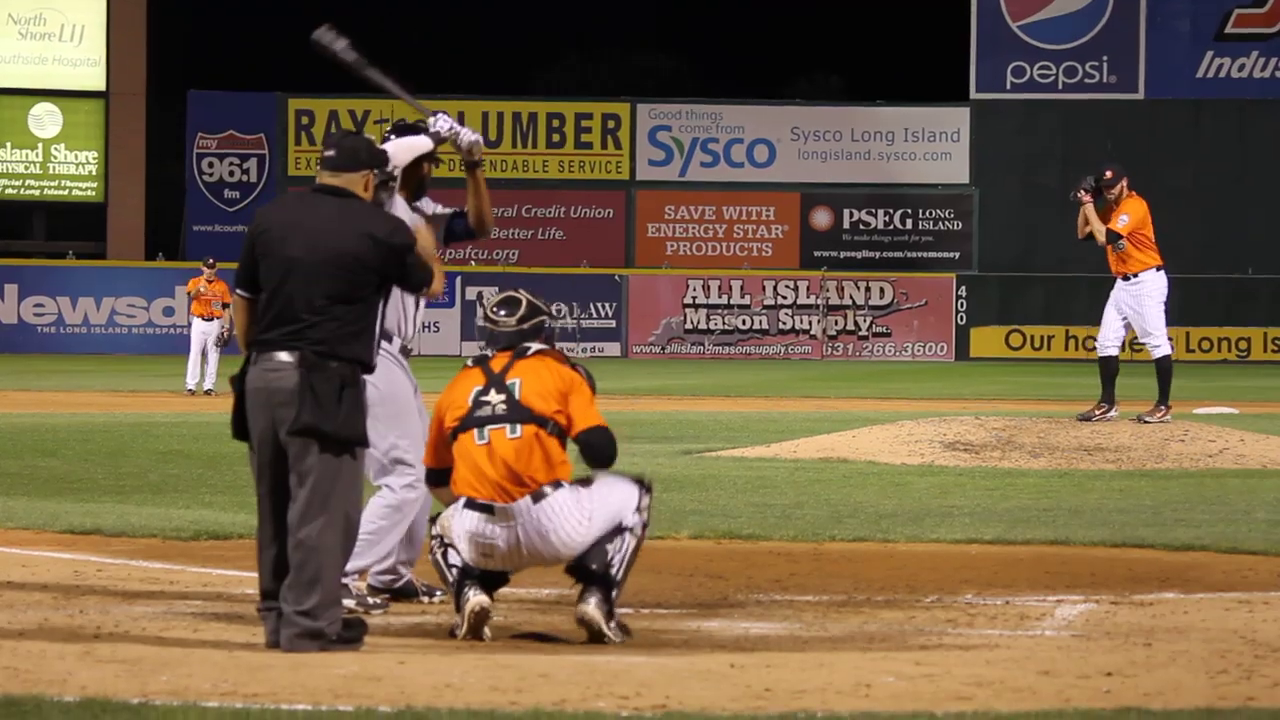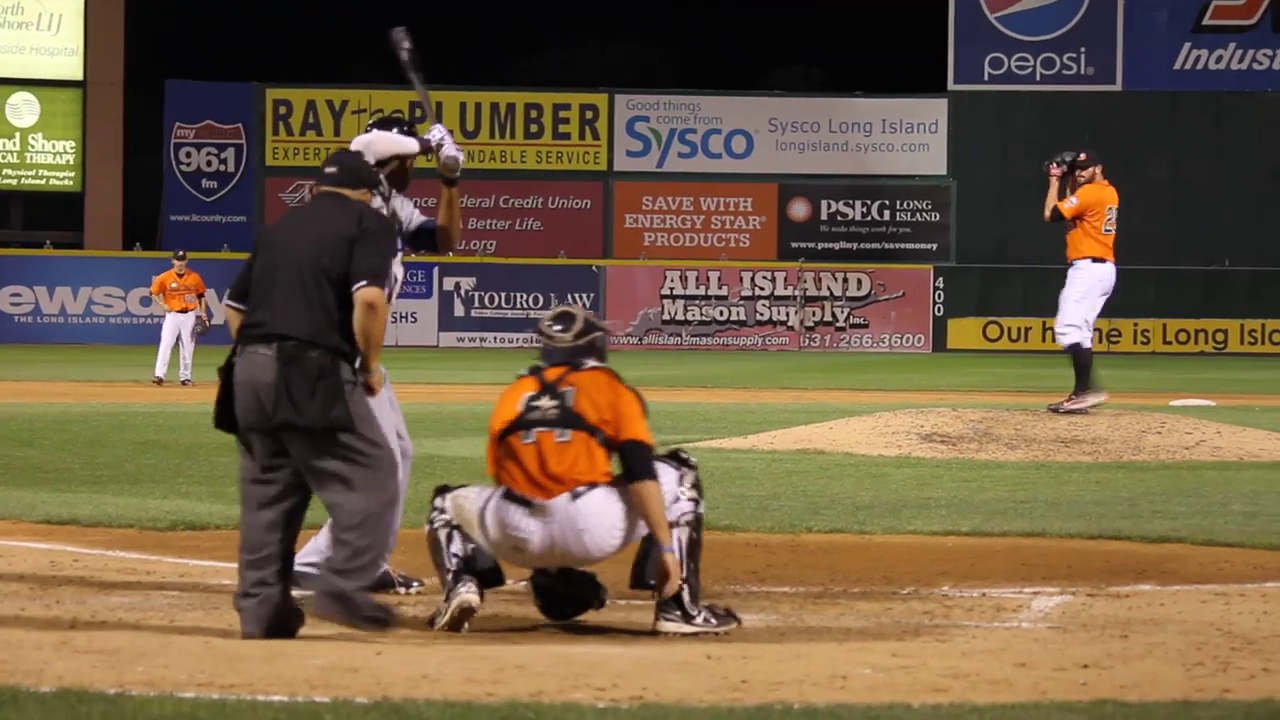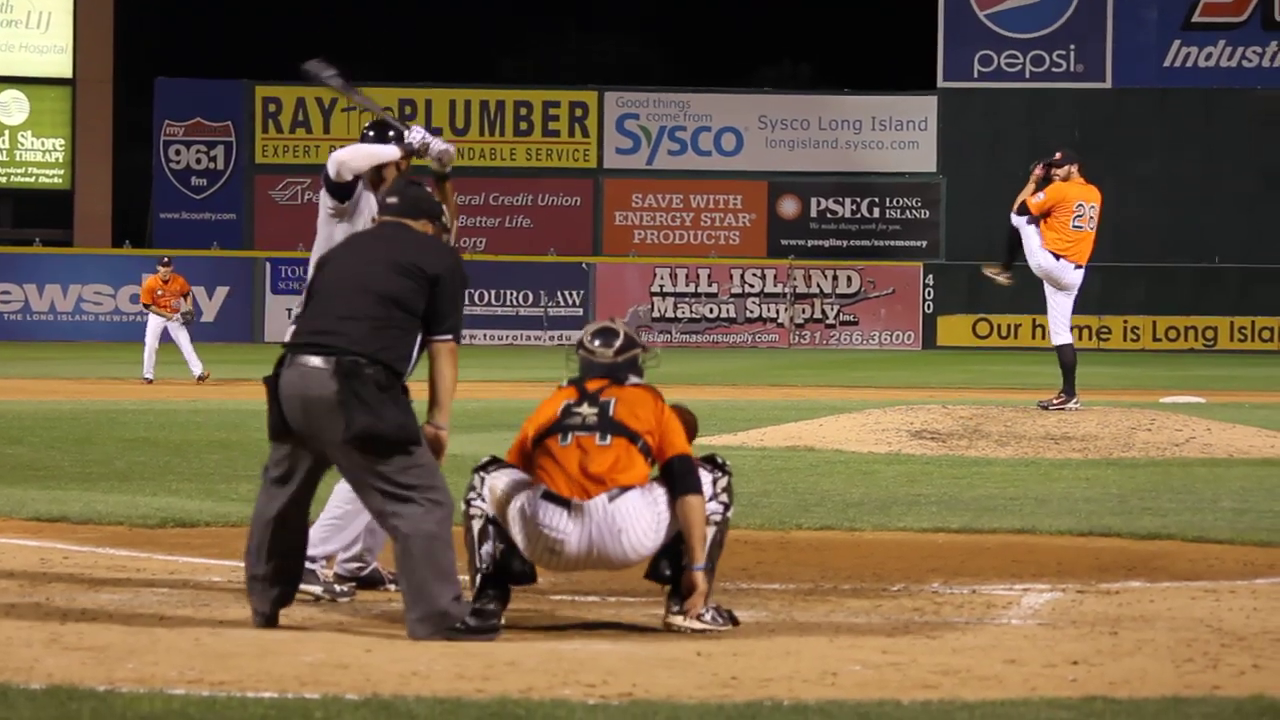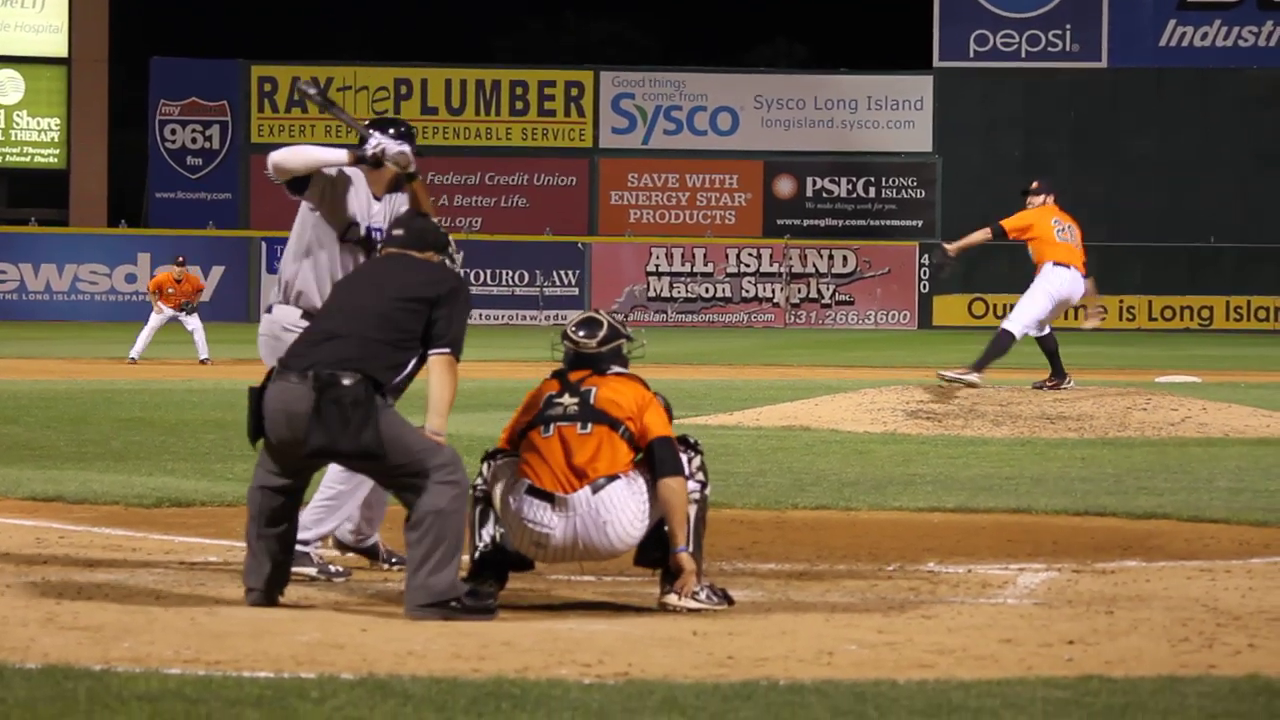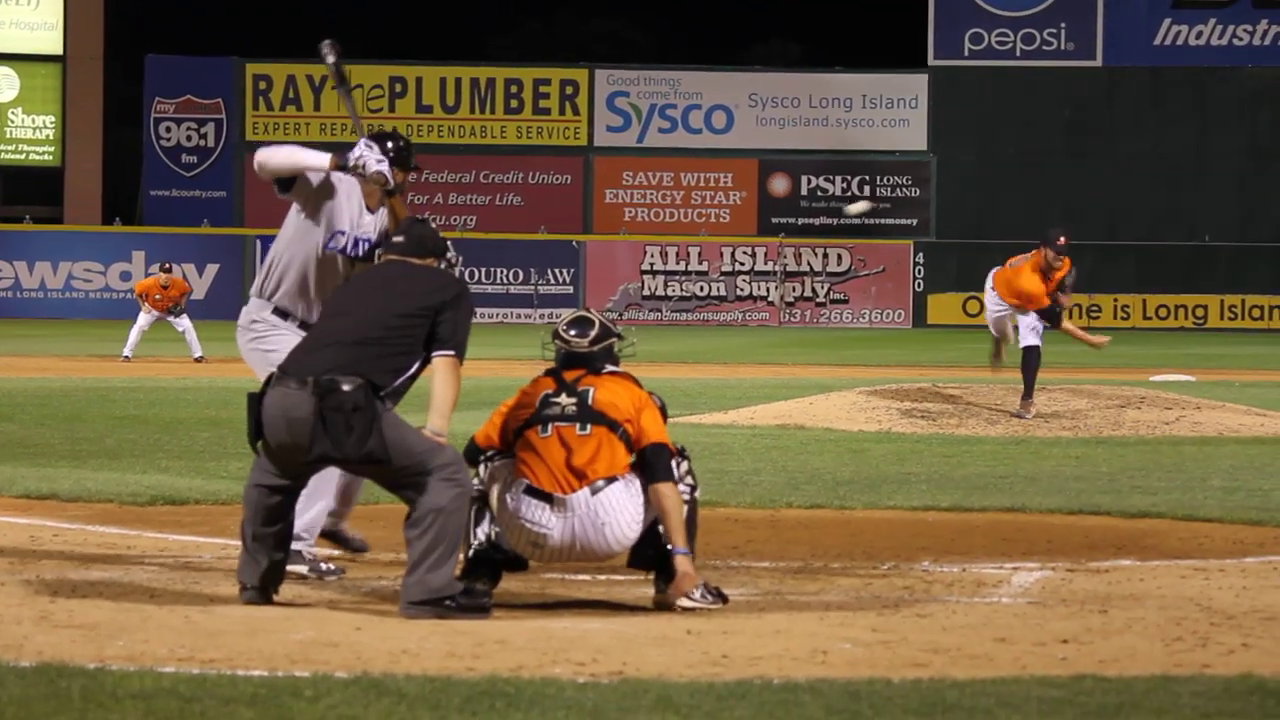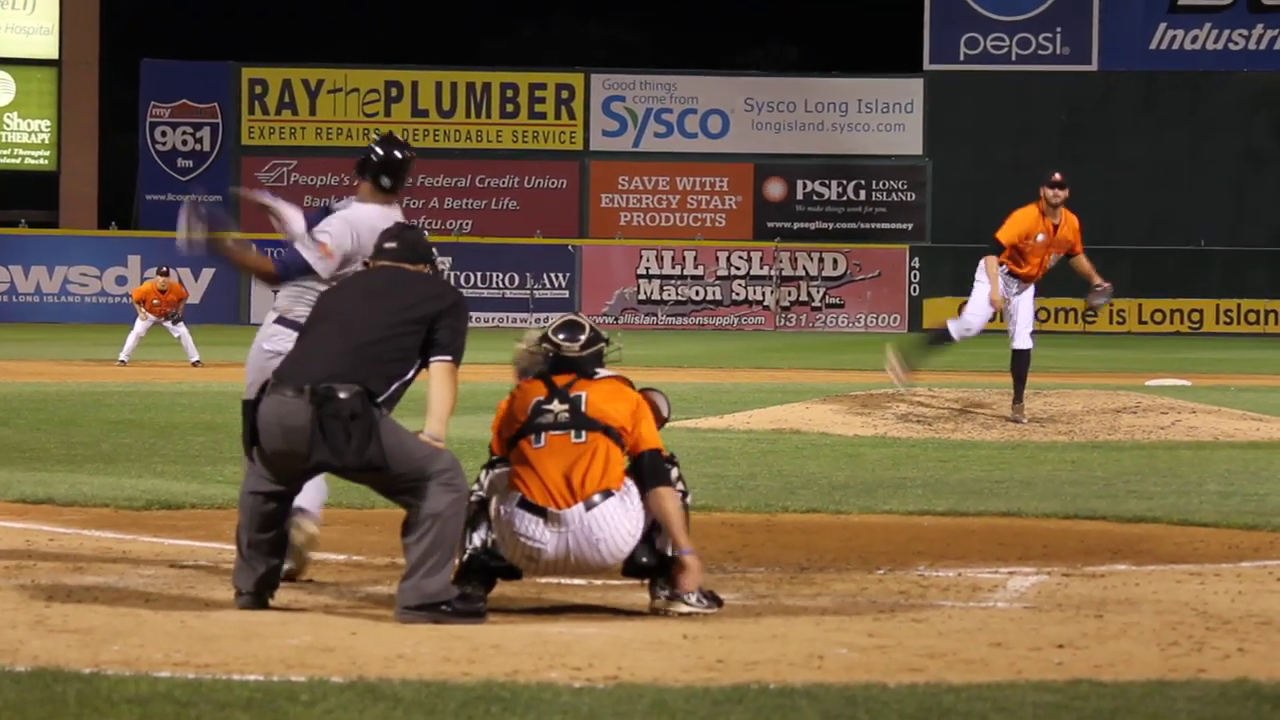
dt=0.5s
person 1, frame 1
left shoulder: (424, 215)
right shoulder: (375, 198)
left elbow: (480, 226)
right elbow: (387, 155)
left wrist: (473, 162)
right wrist: (433, 135)
left hip: (390, 356)
left knee: (422, 466)
right knee: (404, 477)
left ankle: (391, 575)
right ankle: (336, 578)
person 1, frame 2
left shoulder: (398, 207)
left elbow: (444, 240)
right elbow: (364, 146)
left wrist: (449, 179)
right wrist: (421, 143)
left knee: (396, 454)
right ankle: (308, 569)
person 1, frame 3
right shoulder: (350, 191)
left elbow: (443, 231)
right elbow: (340, 160)
left wrist: (442, 175)
right wrist: (408, 148)
left ankle: (358, 562)
right ankle: (304, 562)
person 1, frame 4
left shoulder: (396, 203)
right shoulder: (335, 181)
right elbow: (277, 161)
left wrist: (411, 174)
right wrist: (354, 155)
right hip: (294, 329)
left ankle: (358, 532)
right ankle: (299, 545)
person 1, frame 5
left shoulder: (385, 214)
right shoulder: (330, 186)
right elbow: (266, 160)
left wrist: (387, 196)
right wrist: (340, 163)
right hip: (268, 326)
left ankle: (325, 518)
right ankle: (294, 546)
person 1, frame 6
left shoulder: (350, 222)
right shoulder: (394, 223)
left elbow: (283, 271)
left wrist: (225, 245)
right wrist: (273, 203)
left hip: (285, 344)
right ankle: (301, 513)
person 2, frame 1
left shoulder: (271, 215)
right shoulder: (382, 228)
left elbow: (243, 301)
right elbow: (427, 286)
right wrist: (425, 250)
left hip: (263, 375)
right hip: (326, 381)
left knee: (276, 503)
right knee: (323, 507)
left ankle: (278, 616)
right ankle: (310, 624)
person 2, frame 2
left shoulder: (278, 225)
right shoulder: (371, 222)
left elbow: (236, 308)
right elbow: (370, 301)
right wrist: (370, 364)
left hip: (251, 368)
right hip: (313, 372)
left knee: (266, 494)
right knee: (371, 475)
left ankle: (261, 607)
right ankle: (343, 589)
person 2, frame 3
left shoulder: (340, 249)
right shoulder: (440, 257)
right elbow: (443, 347)
right wrist: (438, 420)
left hip: (295, 377)
right hip: (359, 390)
left knee: (283, 485)
right knee: (420, 498)
left ankle: (265, 598)
right ankle: (437, 616)
person 2, frame 4
left shoulder: (356, 276)
right shoulder: (445, 281)
right elbow: (442, 361)
right wrist: (435, 430)
left hip: (281, 394)
right hip: (343, 401)
left knee: (275, 476)
right knee: (441, 473)
left ankle: (261, 583)
right ankle: (435, 593)
person 2, frame 5
left shoulder: (353, 281)
right shoulder: (449, 287)
right elbow: (445, 363)
right wrist: (435, 432)
left hip: (279, 401)
right hip: (341, 407)
left knee: (271, 478)
right knee: (444, 472)
left ankle: (256, 581)
right ankle: (430, 592)
person 2, frame 6
left shoulder: (340, 288)
right shoulder: (443, 295)
right elbow: (442, 370)
right wrist: (433, 436)
left hip: (275, 408)
right hip: (340, 414)
left knee: (265, 481)
right knee: (442, 478)
left ankle: (252, 585)
right ankle: (426, 596)
person 3, frame 1
left shoulder: (457, 385)
right shoulder: (557, 372)
left elbow: (436, 480)
right elbow: (602, 454)
left hip: (481, 536)
right hip: (556, 522)
left knee: (443, 529)
right knee: (632, 493)
left ankle: (471, 591)
right ankle: (597, 597)
person 3, frame 2
left shoulder: (515, 393)
right shoulder: (609, 387)
right elbow: (639, 472)
left wrist: (542, 561)
right wrist: (667, 549)
left hip: (519, 530)
right hip: (591, 525)
left knee: (446, 505)
right knee: (679, 474)
left ankle: (463, 586)
right ankle: (679, 609)
person 3, frame 3
left shoulder: (553, 403)
right shoulder: (652, 405)
left elbow: (510, 470)
right elbow: (685, 487)
right wrist: (696, 566)
left hip: (548, 536)
right hip: (627, 531)
left knee: (487, 482)
right knee: (713, 479)
left ankle: (488, 600)
right ankle: (688, 605)
person 3, frame 4
left shoulder: (540, 394)
right shoulder: (635, 391)
left elbow: (507, 454)
right elbow: (667, 470)
right wrist: (681, 549)
left hip: (535, 530)
right hip: (611, 523)
left knee: (494, 467)
right knee: (685, 459)
left ankle: (484, 580)
right ankle: (682, 586)
person 3, frame 5
left shoulder: (530, 392)
right shoulder: (631, 392)
left elbow: (473, 454)
right elbow: (660, 474)
right wrist: (681, 553)
left hip: (530, 531)
right hip: (608, 528)
left knee: (494, 469)
right knee: (672, 466)
left ankle: (476, 580)
right ankle: (675, 585)
person 3, frame 6
left shoulder: (521, 393)
right shoulder: (625, 394)
left elbow: (501, 451)
right elbow: (656, 478)
right wrist: (685, 551)
left hip: (525, 544)
right hip: (601, 540)
left knee: (494, 477)
right knee: (666, 472)
left ankle: (471, 584)
right ankle: (670, 589)
person 4, frame 1
left shoulder: (1134, 207)
right shoulder: (1112, 209)
left elbow: (1103, 238)
right elbow: (1083, 234)
left wrist: (1089, 205)
right wrist: (1085, 206)
left hip: (1147, 282)
right hip: (1124, 284)
left knee: (1156, 342)
right knee: (1107, 342)
left ankle: (1163, 405)
right ankle: (1108, 404)
person 4, frame 2
left shoulder: (1089, 192)
right shoulder: (1108, 192)
left elbow: (1050, 215)
right elbow: (1068, 208)
left wrist: (1054, 181)
right wrist: (1065, 180)
left hip: (1088, 270)
right hip: (1101, 269)
left knee: (1067, 329)
right knee: (1079, 332)
left ankle: (1090, 388)
right ankle: (1080, 394)
person 4, frame 3
left shoulder: (1058, 190)
right shoulder: (1095, 194)
left elbow: (1019, 207)
left wrist: (1032, 181)
right wrist: (1040, 183)
left hip: (1049, 262)
right hip: (1074, 273)
left knee: (1018, 217)
right knee: (1060, 331)
left ankle: (1005, 268)
right ankle: (1068, 394)
person 4, frame 4
left shoulder: (1035, 215)
right shoulder: (1070, 223)
left elbow: (992, 232)
right elbow: (1081, 267)
left wrist: (956, 247)
right wrist: (1092, 306)
left hip: (1055, 277)
right hip: (1076, 284)
left knee: (1014, 324)
right knee: (1037, 324)
left ankle: (975, 370)
right ankle: (1060, 376)
person 4, frame 5
left shoulder: (1063, 263)
right shoulder: (1028, 280)
right elbow: (1054, 320)
left wrist: (1060, 295)
right wrist: (1089, 339)
left hip: (1031, 298)
right hip: (1001, 295)
left knee: (1031, 344)
right knee: (999, 330)
left ankle: (1027, 400)
right ankle: (1000, 341)
person 4, frame 6
left shoulder: (1072, 224)
right shoulder: (1024, 217)
left elbow: (1075, 255)
right elbow: (994, 251)
left wrist: (1095, 279)
right wrist: (994, 291)
left hip: (1024, 285)
right hip: (997, 275)
left knee: (1023, 340)
right knee: (970, 324)
left ankle: (1018, 403)
right ankle: (907, 359)
